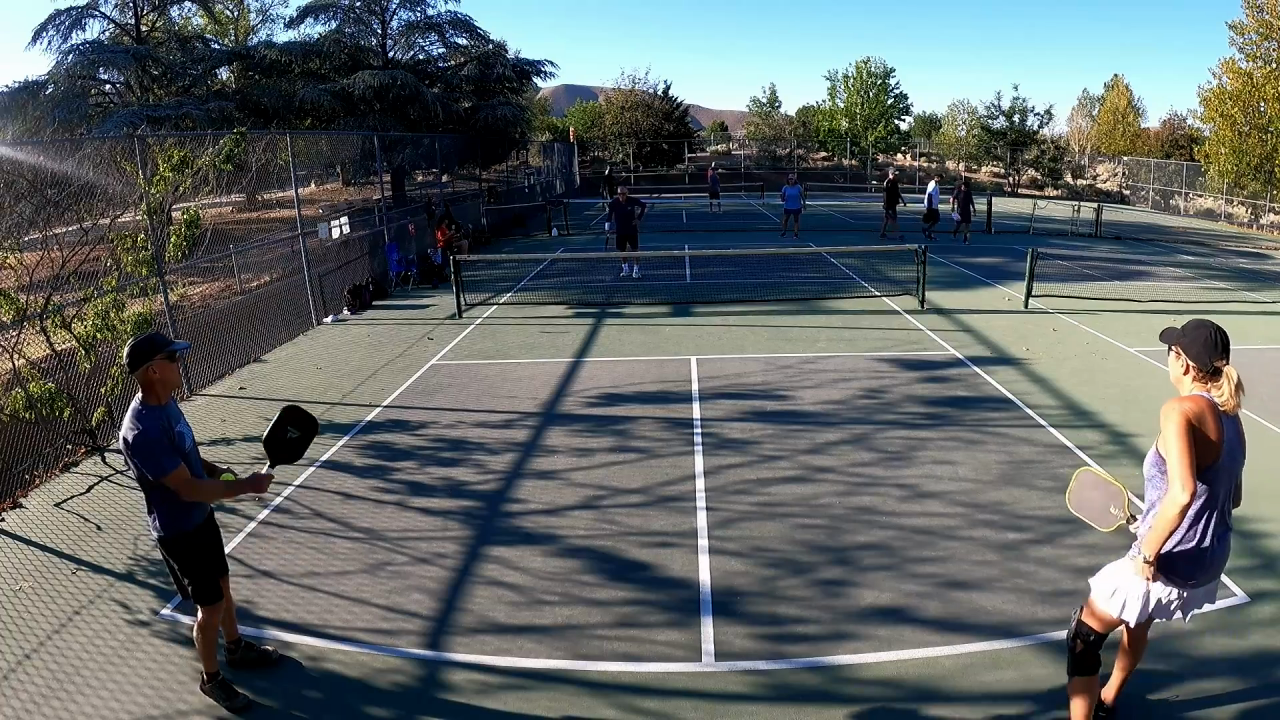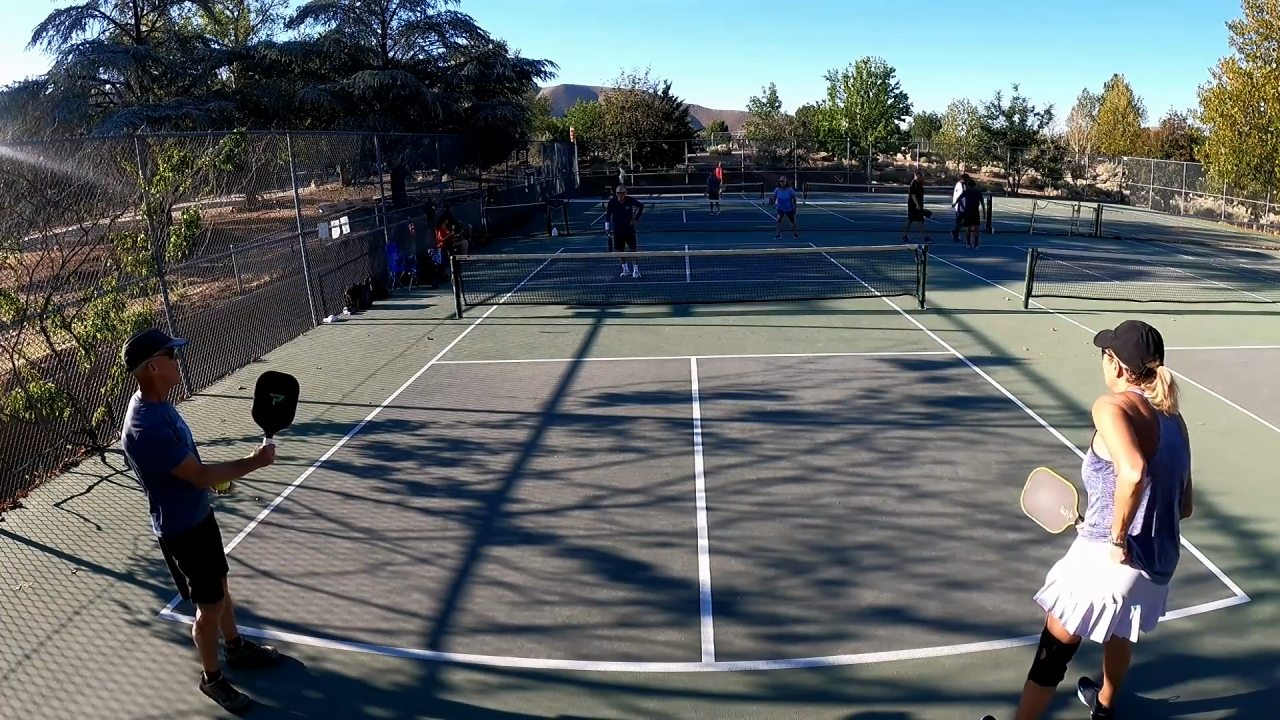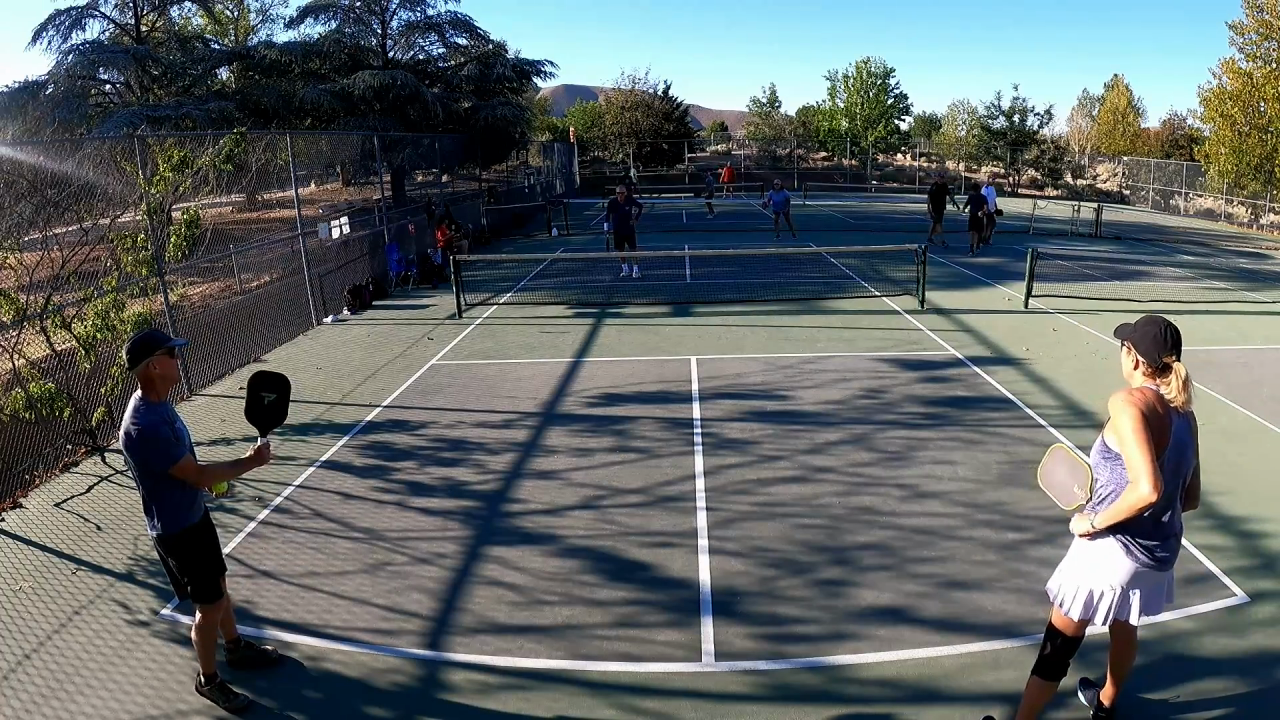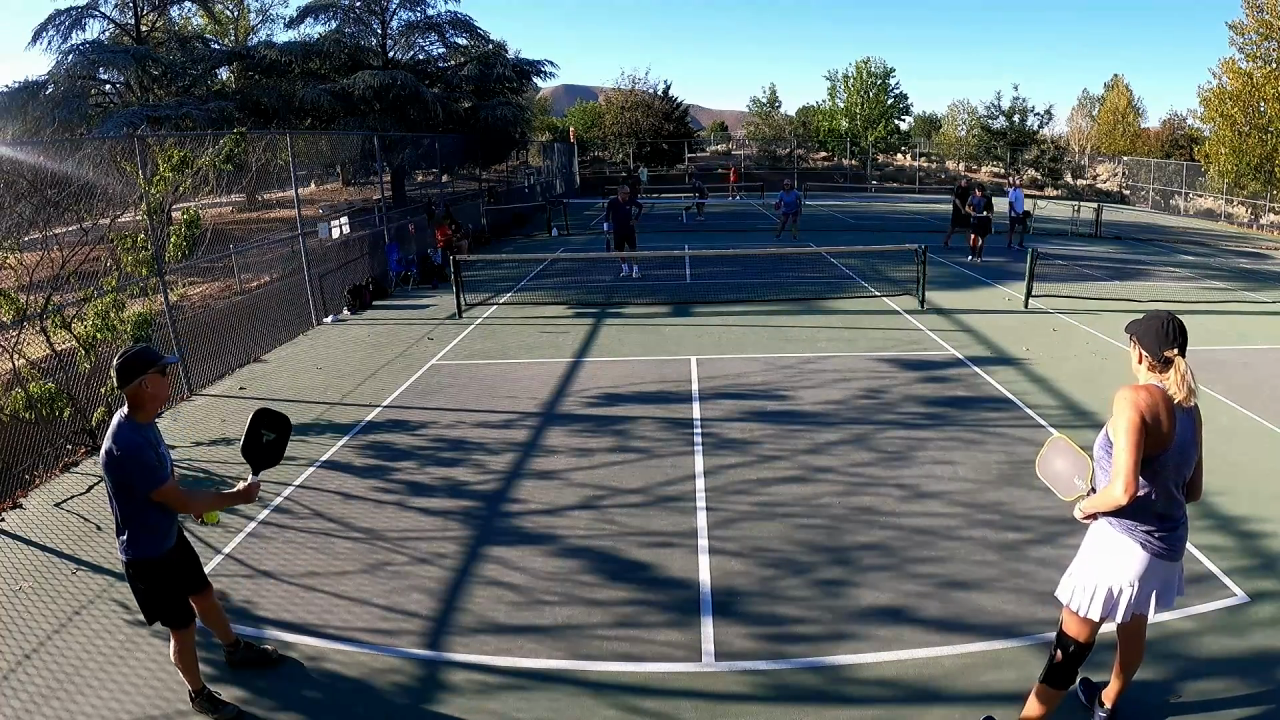
dt=0.7s
person 1, frame 1
left shoulder: (1181, 411)
right shoulder: (1230, 418)
left elbow: (1182, 494)
left wrist: (1146, 554)
left hip: (1172, 564)
right hip: (1208, 560)
left knee: (1084, 634)
right knee: (1136, 624)
person 1, frame 2
left shoulder: (1112, 406)
right shoulder: (1173, 419)
left elbow: (1133, 473)
right elbow: (1183, 505)
left wrist: (1117, 538)
left hip: (1105, 561)
right hip: (1157, 566)
left knee: (1053, 653)
right knee: (1117, 632)
person 1, frame 3
left shoulder: (1128, 402)
right shoulder: (1184, 414)
left elbow: (1148, 489)
right elbow: (1190, 498)
left wrist: (1093, 521)
left hip: (1112, 550)
right hip: (1157, 556)
left knee: (1057, 646)
right knee: (1124, 629)
person 1, frame 4
left shoulder: (1135, 399)
right shoulder: (1190, 409)
left elbow: (1123, 489)
right elbow: (1192, 491)
left wrist: (1086, 506)
left hip: (1119, 545)
right hip: (1165, 549)
left knee: (1070, 647)
right knee: (1133, 632)
person 2, frame 1
left shoulder: (166, 402)
right shoulder: (143, 431)
right elbow: (187, 489)
left wrist: (216, 470)
right wrist: (244, 486)
left hip: (201, 516)
right hip: (179, 531)
left knee: (222, 585)
right knee: (212, 607)
left ankle: (237, 648)
right ankle: (211, 678)
person 2, frame 2
left shoulder: (158, 403)
right shoulder: (146, 427)
right elbow: (199, 476)
left wrist: (215, 476)
right wrist: (253, 462)
left hip: (199, 515)
right hip: (181, 529)
left knee: (220, 586)
right knee: (210, 606)
left ankle: (236, 648)
right ankle: (211, 678)
person 2, frame 3
left shoulder: (157, 403)
right shoulder: (145, 425)
right elbow: (196, 475)
left wrist: (210, 476)
right wrist: (250, 462)
left hip: (193, 514)
right hip: (176, 530)
left knee: (218, 587)
right knee: (210, 605)
left ankle: (236, 648)
right ankle: (208, 680)
person 2, frame 4
left shoulder: (142, 421)
right shoulder: (127, 446)
right elbow: (179, 501)
left wrist: (201, 503)
right wrist: (234, 497)
left hip: (170, 536)
right hip: (147, 555)
left knee: (204, 595)
right knee: (183, 628)
left ankle: (235, 648)
